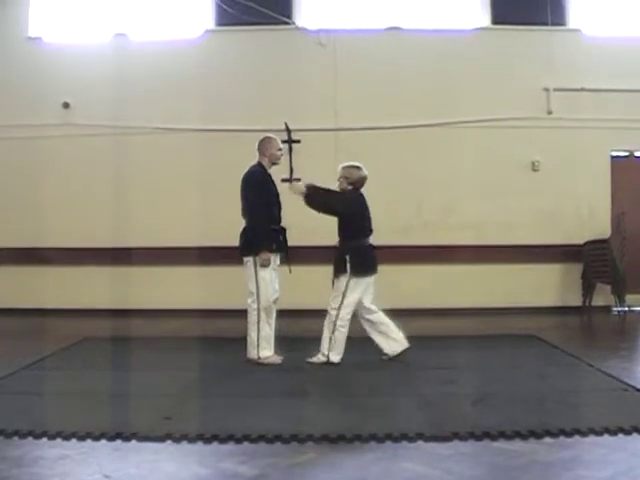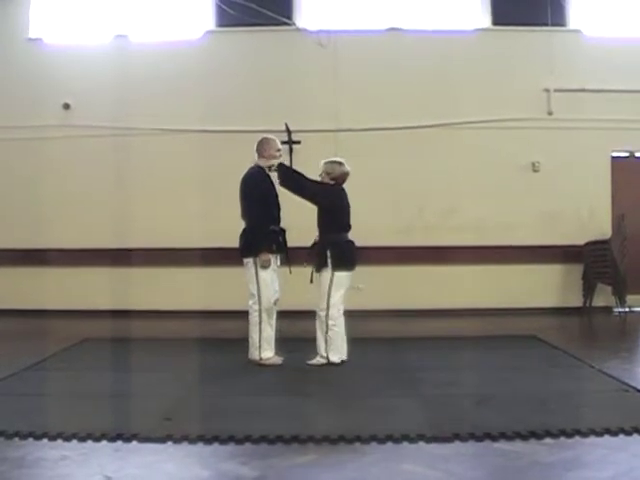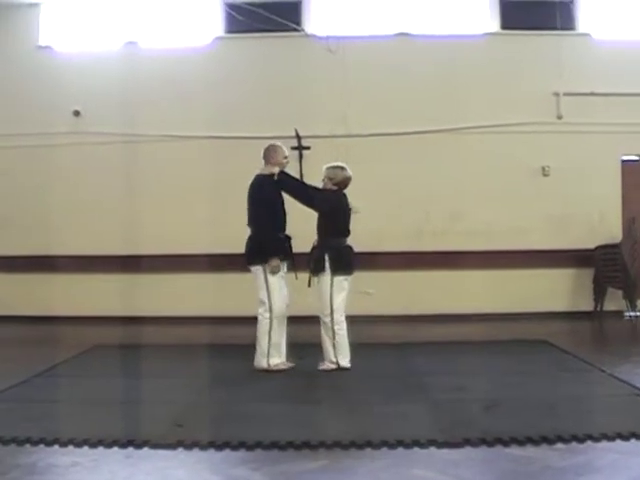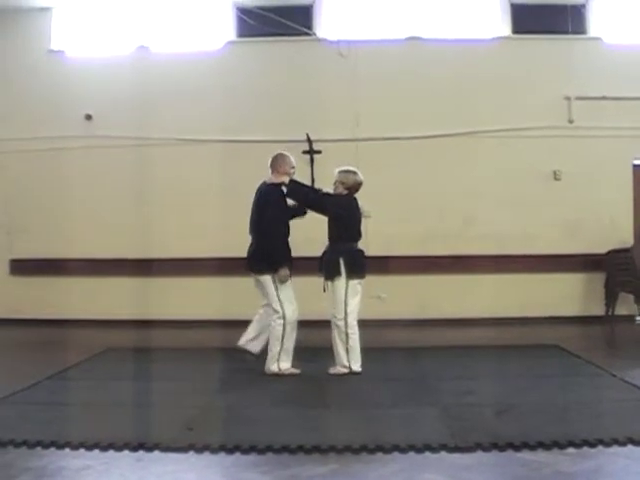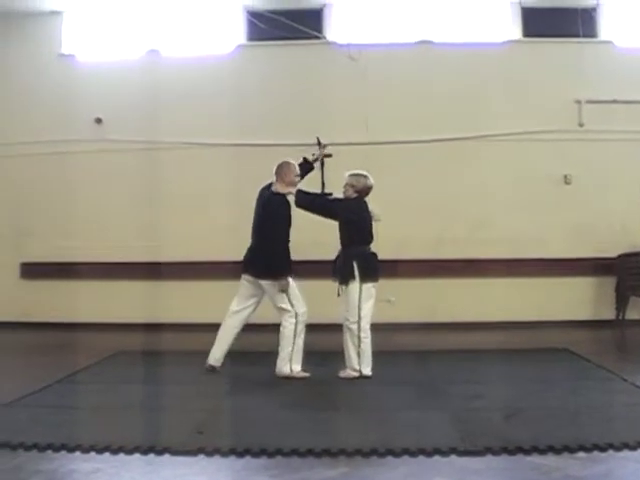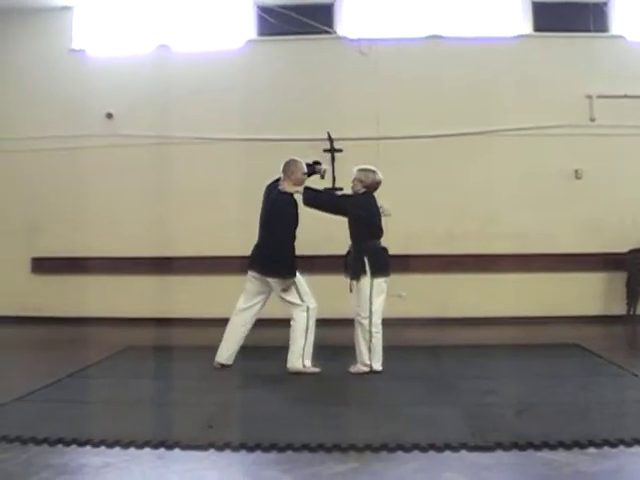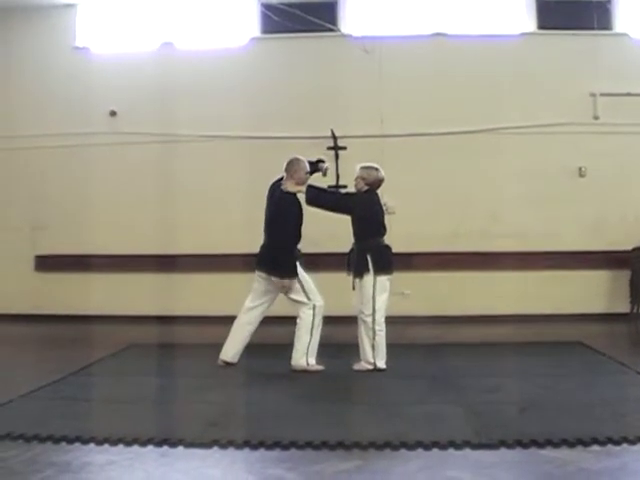
dt=0.3s
person 1, frame 1
left shoulder: (262, 176)
right shoulder: (255, 176)
right elbow: (254, 217)
right wrist: (262, 249)
left hip: (267, 246)
right hip: (258, 248)
left knee: (269, 298)
right knee: (261, 300)
left ankle: (264, 349)
right ankle: (259, 352)
person 1, frame 2
left shoulder: (262, 177)
right shoulder: (254, 178)
right elbow: (254, 218)
right wrist: (262, 250)
left hip: (267, 246)
right hip: (259, 248)
left knee: (269, 300)
right knee: (262, 300)
left ankle: (266, 350)
right ankle: (260, 353)
person 1, frame 3
left shoulder: (268, 183)
right shoulder: (263, 184)
right elbow: (262, 224)
right wrist: (272, 256)
left hip: (271, 252)
right hip: (265, 255)
left knee: (279, 306)
right knee: (273, 307)
left ankle: (277, 356)
right ankle: (265, 360)
person 1, frame 4
left shoulder: (267, 189)
right shoulder: (271, 193)
right elbow: (273, 232)
left wrist: (302, 208)
right wrist: (282, 265)
left hip: (261, 257)
right hip: (268, 261)
left knee: (273, 306)
right knee: (286, 312)
left ankle: (248, 343)
right ankle: (276, 364)
person 1, frame 5
left shoulder: (267, 192)
right shoulder: (279, 203)
left elbow: (293, 180)
right elbow: (279, 242)
left wrist: (311, 162)
right wrist: (284, 274)
left hip: (253, 264)
right hip: (269, 268)
left knee: (238, 310)
right knee: (296, 312)
left ankle: (214, 360)
right ankle: (288, 367)
person 1, frame 6
left shoulder: (273, 187)
right shoulder: (286, 202)
left elbow: (296, 169)
right elbow: (286, 241)
left wrist: (315, 167)
right wrist: (289, 273)
left hip: (259, 261)
right hip: (275, 264)
left knee: (245, 308)
right knee: (305, 307)
left ankle: (223, 357)
right ankle: (298, 362)
person 1, frame 7
left shoulder: (276, 187)
right shoulder: (289, 202)
left elbow: (299, 168)
right elbow: (287, 241)
left wrist: (317, 165)
right wrist: (289, 274)
left hip: (266, 260)
right hip: (281, 262)
left knee: (253, 308)
right knee: (312, 305)
left ankle: (227, 355)
right ankle: (303, 360)
person 2, frame 1
left shoulder: (352, 200)
right shoulder: (353, 199)
left elbow: (330, 204)
right elbow: (330, 198)
left wrist: (307, 193)
right wrist: (308, 190)
left hip: (355, 262)
right hip: (362, 260)
left knee: (338, 310)
right knee: (366, 308)
left ankle: (329, 354)
right ankle: (396, 344)
person 2, frame 2
left shoulder: (333, 194)
right shoulder: (334, 194)
left elbow: (303, 186)
right elbow: (307, 185)
left wrist: (278, 167)
right wrist: (279, 170)
left hip: (335, 257)
right hip: (338, 254)
left knee: (328, 308)
right knee: (332, 308)
left ankle: (330, 355)
right ankle: (335, 352)
person 2, frame 3
left shoulder: (334, 200)
right shoulder: (335, 200)
left elbow: (305, 193)
right elbow: (310, 193)
left wrist: (278, 175)
right wrist: (279, 176)
left hip: (334, 261)
right hip: (336, 260)
left knee: (332, 313)
right knee: (332, 312)
left ankle: (340, 360)
right ankle: (336, 358)
person 2, frame 4
left shoulder: (344, 204)
right shoulder: (344, 205)
left elbow: (314, 198)
right elbow: (318, 199)
left wrist: (286, 184)
right wrist: (288, 184)
left hip: (346, 265)
right hip: (344, 263)
left knee: (344, 317)
right knee: (340, 316)
left ankle: (350, 364)
right ankle: (345, 362)
person 2, frame 5
left shoulder: (355, 208)
right shoulder: (354, 208)
left elbow: (323, 205)
right elbow: (327, 204)
left wrist: (294, 193)
right wrist: (296, 193)
left hip: (359, 269)
right hip: (356, 267)
left knee: (357, 321)
right knee: (352, 320)
left ankle: (361, 368)
right ankle: (356, 366)
person 2, frame 6
left shoulder: (363, 203)
right shoulder: (363, 203)
left elbow: (331, 202)
right elbow: (335, 200)
left wrist: (302, 191)
right wrist: (304, 190)
left hip: (370, 264)
right hip: (366, 262)
left knee: (369, 315)
right knee: (363, 315)
left ankle: (372, 362)
right ankle: (367, 361)
person 2, frame 7
left shoulder: (366, 201)
right shoulder: (366, 201)
left elbow: (333, 201)
right elbow: (338, 199)
left wrist: (304, 189)
right wrist: (305, 189)
left hip: (373, 262)
right hip: (369, 260)
left knee: (372, 313)
right knee: (366, 313)
left ankle: (376, 361)
right ankle: (370, 358)
